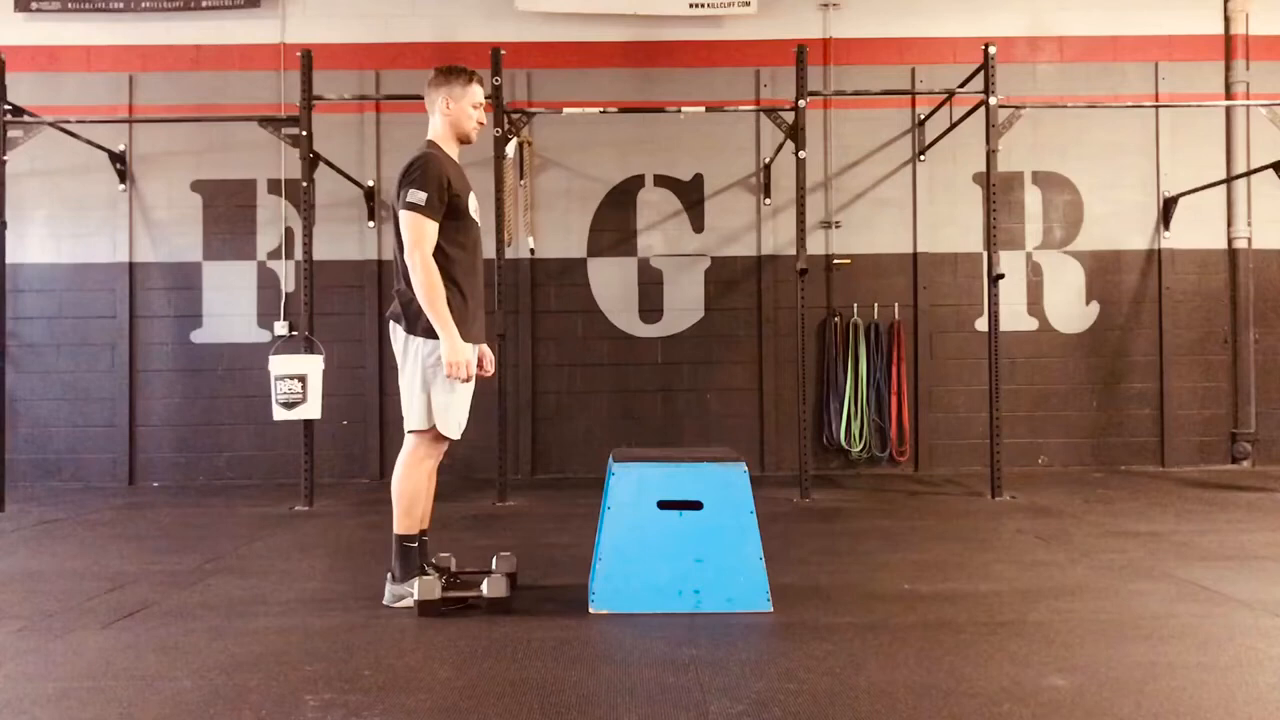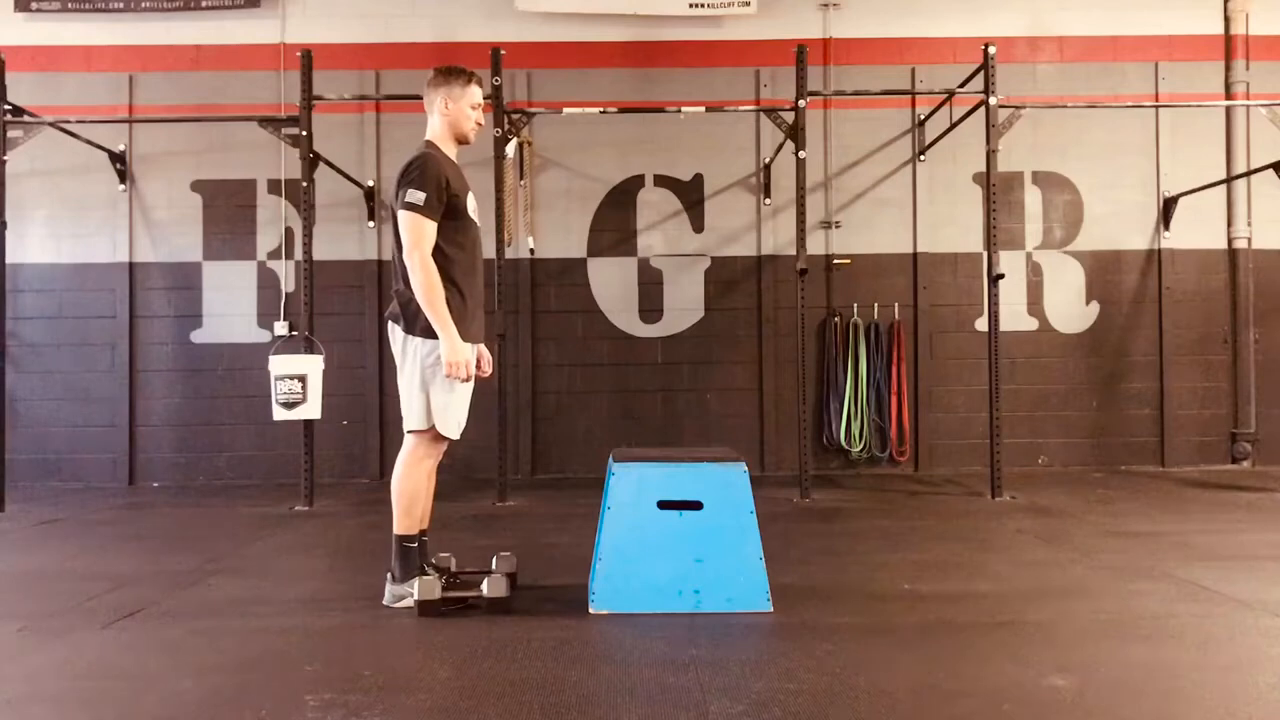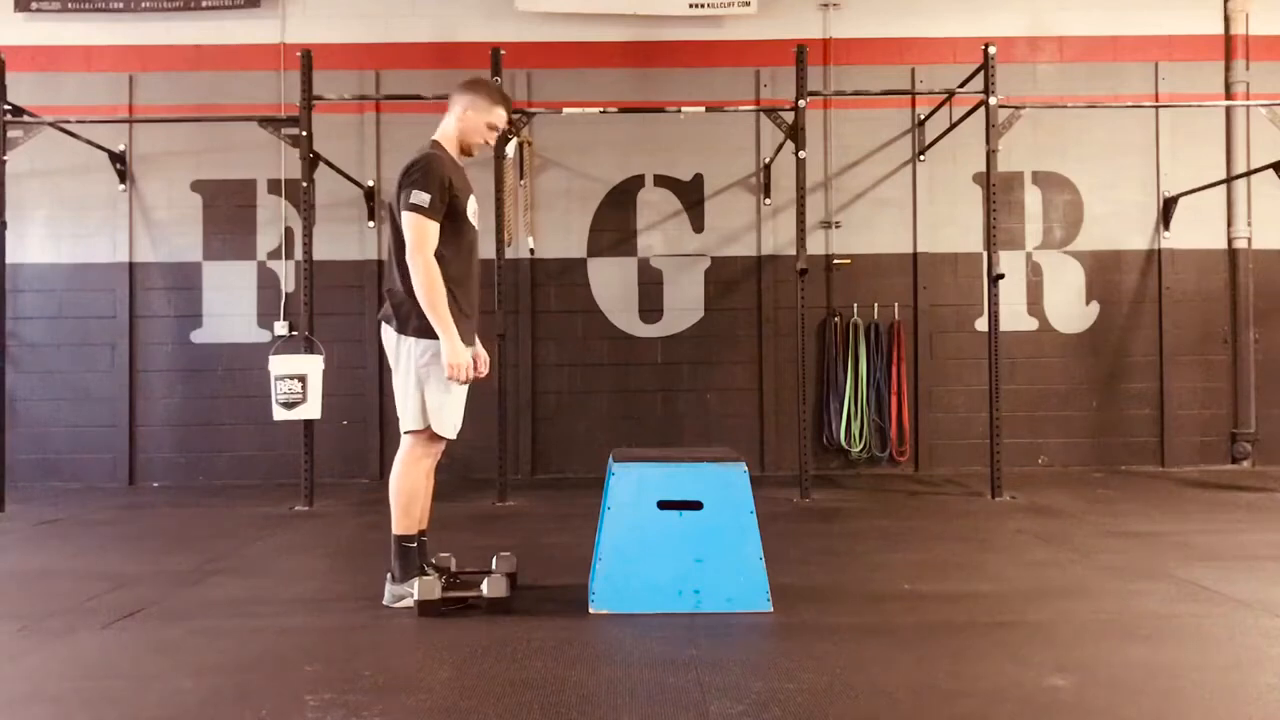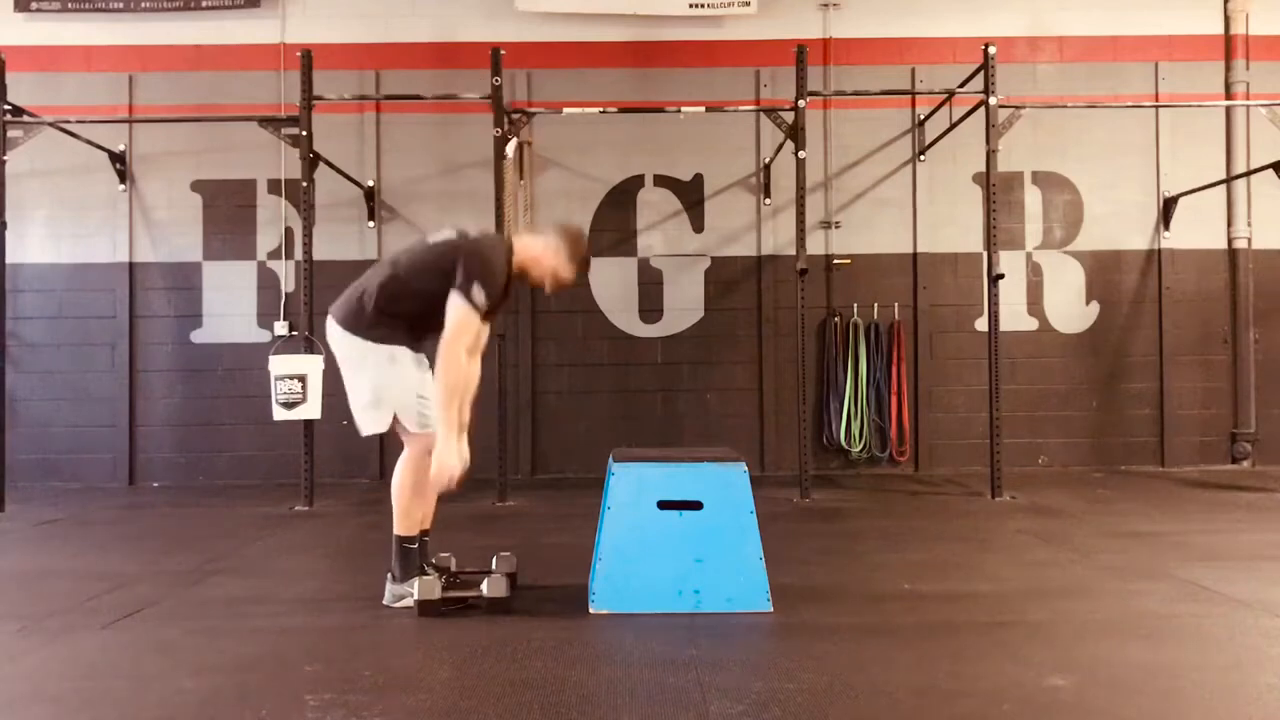
dt=0.4s
person 1, frame 1
left shoulder: (451, 172)
right shoulder: (427, 168)
right elbow: (419, 258)
left wrist: (474, 337)
right wrist: (449, 337)
left hip: (452, 334)
right hip: (433, 333)
left knee: (432, 445)
right knee: (423, 443)
left ankle: (418, 565)
right ankle: (403, 575)
person 1, frame 2
left shoulder: (449, 172)
right shoulder: (425, 169)
right elbow: (417, 258)
left wrist: (473, 338)
right wrist: (448, 337)
left hip: (452, 334)
right hip: (432, 334)
left knee: (432, 444)
right knee: (424, 443)
left ankle: (418, 564)
right ankle: (403, 575)
person 1, frame 3
left shoulder: (451, 173)
right shoulder: (428, 169)
right elbow: (419, 259)
left wrist: (471, 338)
right wrist: (450, 338)
left hip: (445, 333)
right hip: (425, 331)
left knee: (429, 444)
right knee: (422, 442)
left ankle: (417, 563)
right ankle: (404, 574)
person 1, frame 4
left shoulder: (498, 269)
right shoulder: (486, 267)
left elbow: (470, 357)
right elbow: (451, 354)
left wrist: (459, 431)
right wrist: (448, 437)
left hip: (386, 329)
right hip: (368, 330)
left knee: (427, 439)
right knee: (424, 438)
left ankle: (418, 565)
right ankle: (406, 577)
